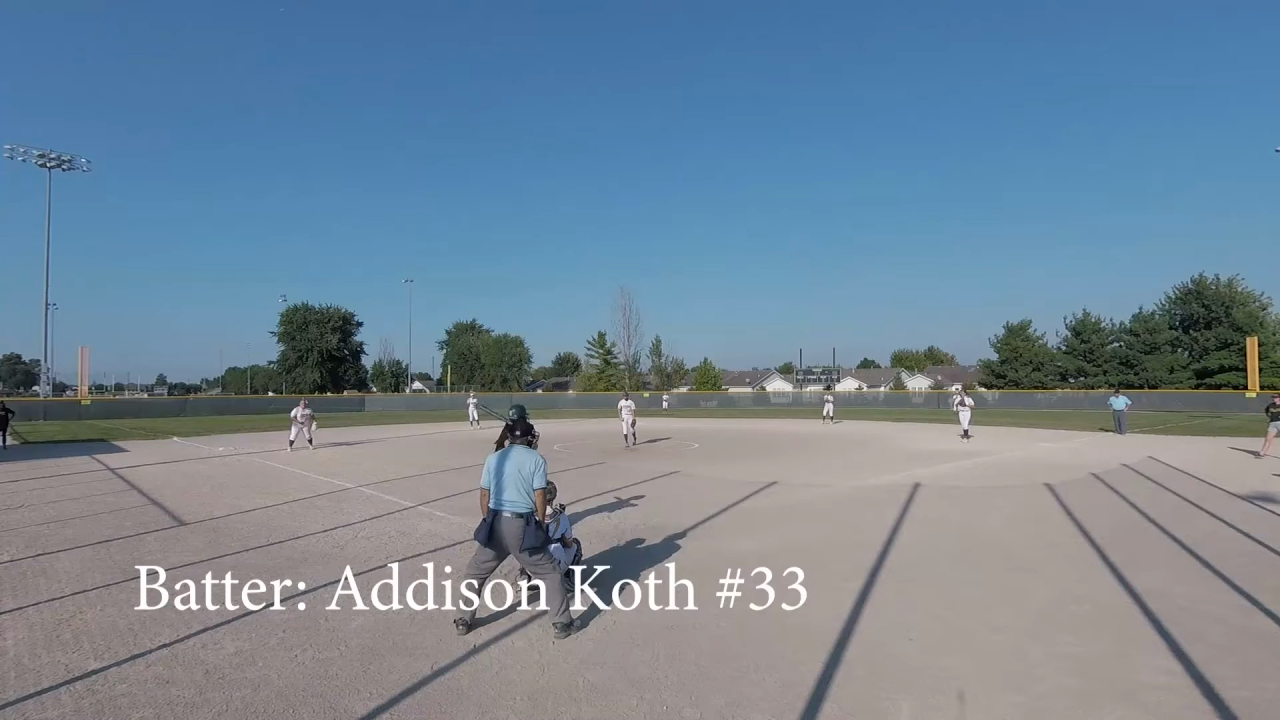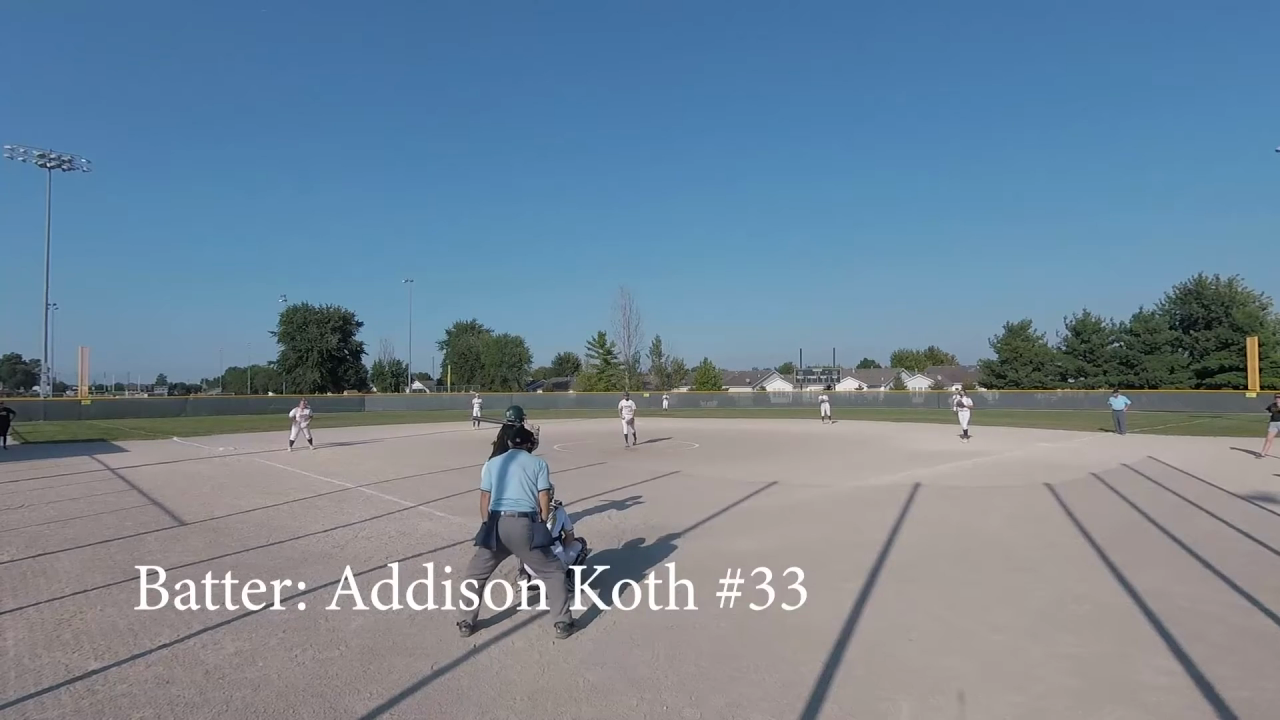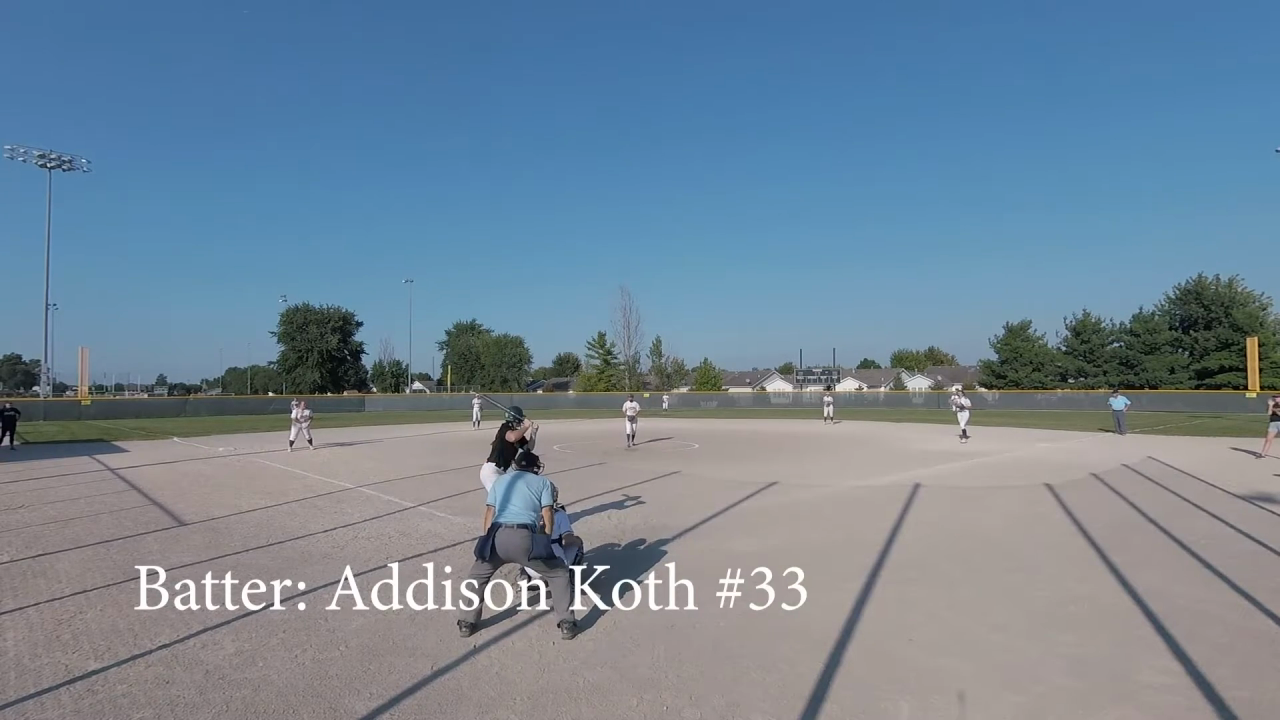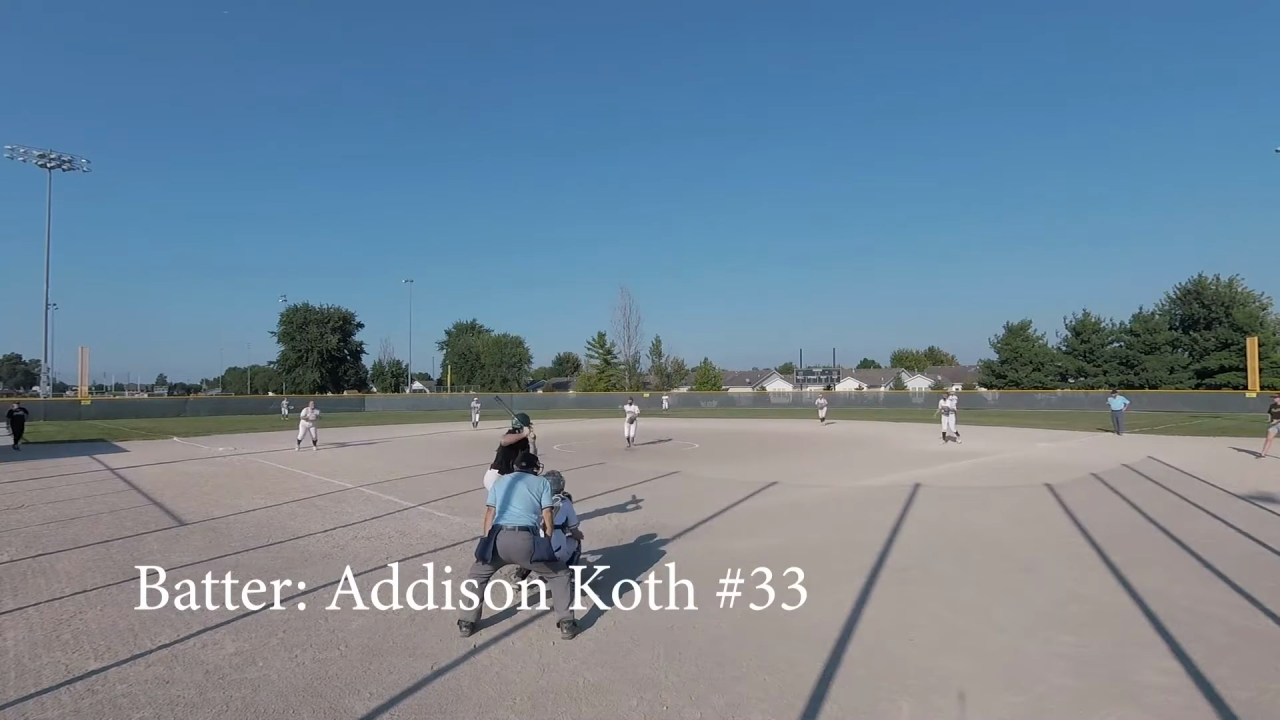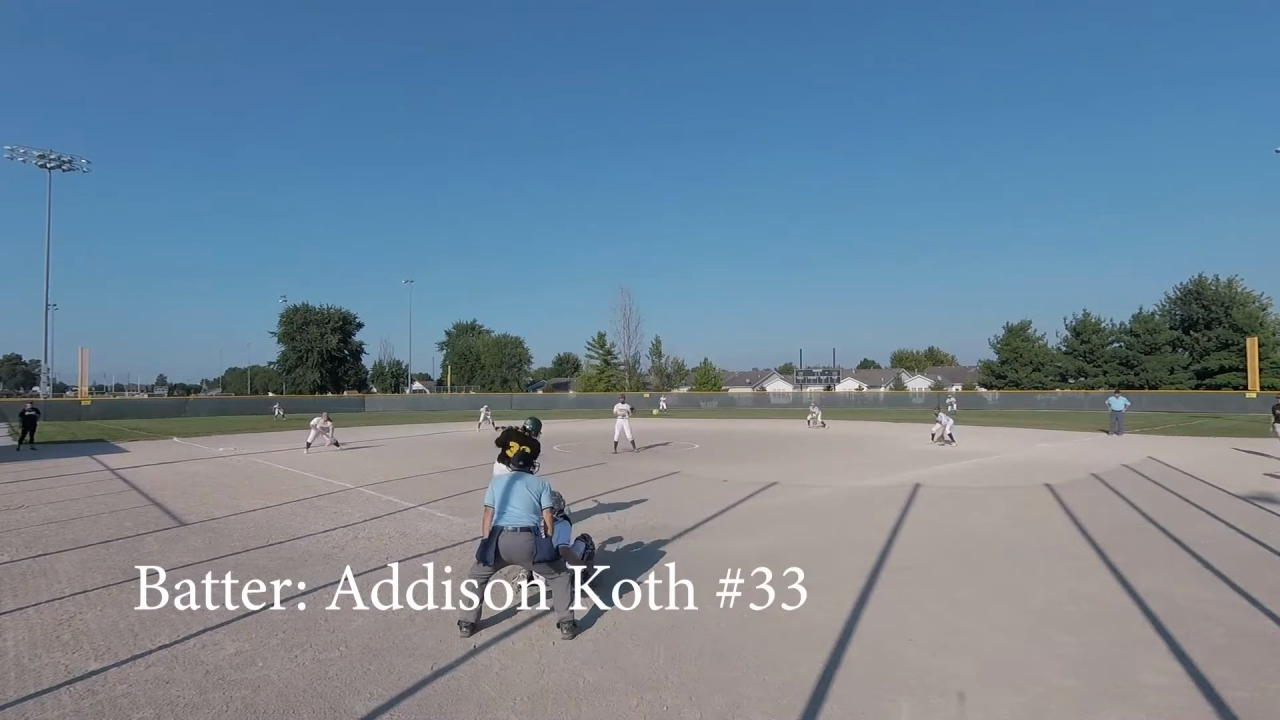
dt=1s
person 1, frame 1
left shoulder: (493, 459)
right shoulder: (536, 459)
left elbow: (484, 495)
right elbow: (540, 496)
right wrist: (542, 522)
left hip: (496, 523)
right hip: (522, 525)
left knee: (475, 572)
right knee: (549, 572)
left ankle: (464, 620)
right ankle: (561, 623)
person 1, frame 2
left shoulder: (493, 462)
right shoulder: (538, 463)
left elbow: (485, 497)
right elbow: (544, 497)
left wrist: (487, 525)
right wrist: (543, 525)
left hip: (497, 524)
right hip: (525, 525)
left knee: (476, 574)
right knee: (552, 572)
left ankle: (466, 622)
right ankle: (562, 623)
person 1, frame 3
left shoulder: (500, 480)
right shoulder: (542, 482)
left elbow: (489, 512)
right elbow: (547, 514)
left wrist: (486, 542)
right wrist: (546, 543)
left hip: (498, 536)
right hip: (525, 538)
left knee: (477, 576)
right knee: (559, 573)
left ankle: (467, 623)
right ankle: (567, 623)
person 1, frame 4
left shoulder: (500, 481)
right shoulder: (542, 483)
left elbow: (490, 513)
right elbow: (547, 516)
left wrist: (486, 543)
left hip: (499, 538)
right hip: (526, 540)
left knee: (477, 576)
right knee: (560, 574)
left ankle: (467, 623)
right ankle: (566, 623)
person 1, frame 5
left shoulder: (497, 481)
right shoulder: (541, 483)
left elbow: (488, 514)
right elbow: (548, 517)
left wrist: (487, 543)
left hip: (500, 539)
right hip: (527, 539)
left knee: (477, 576)
right knee: (561, 575)
left ankle: (467, 623)
right ankle: (566, 624)
